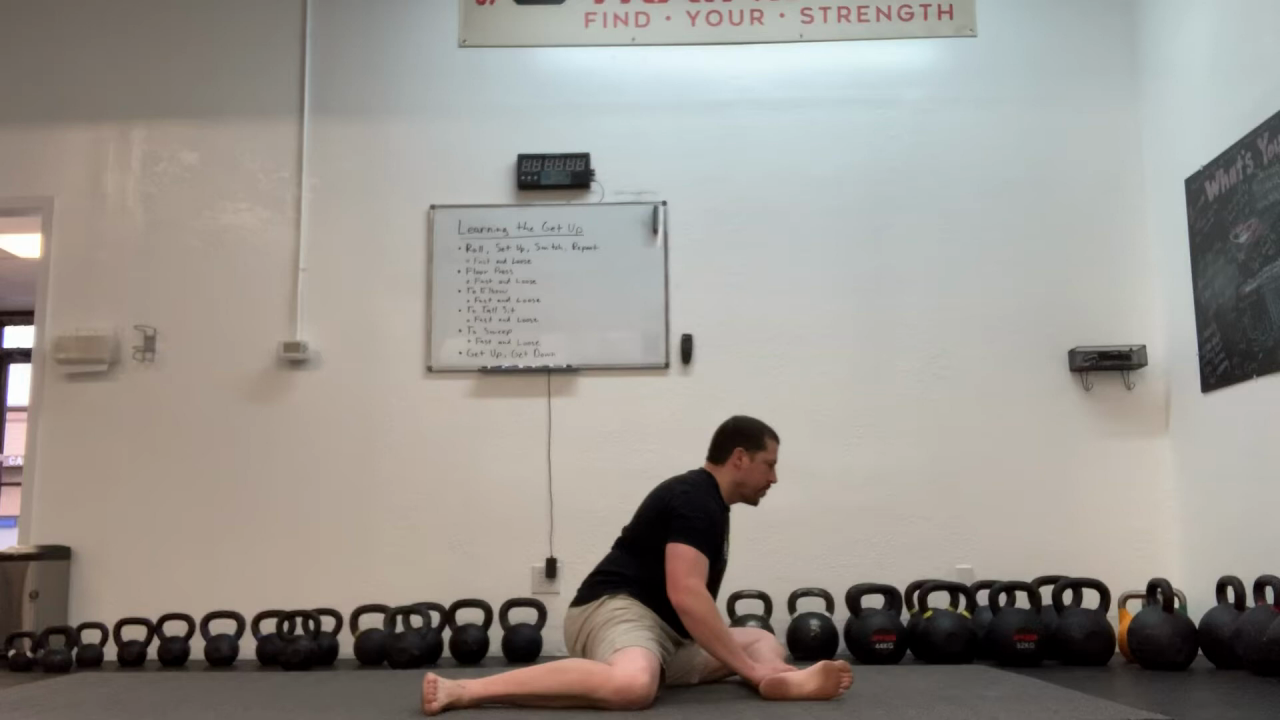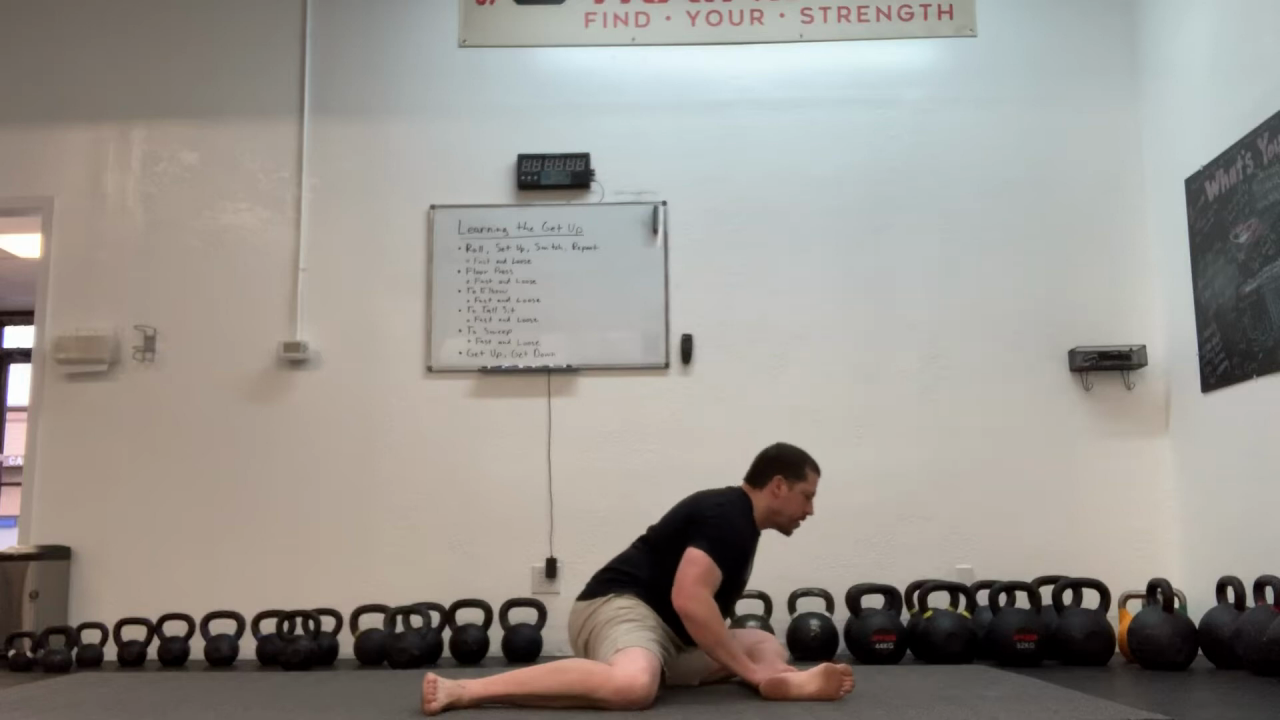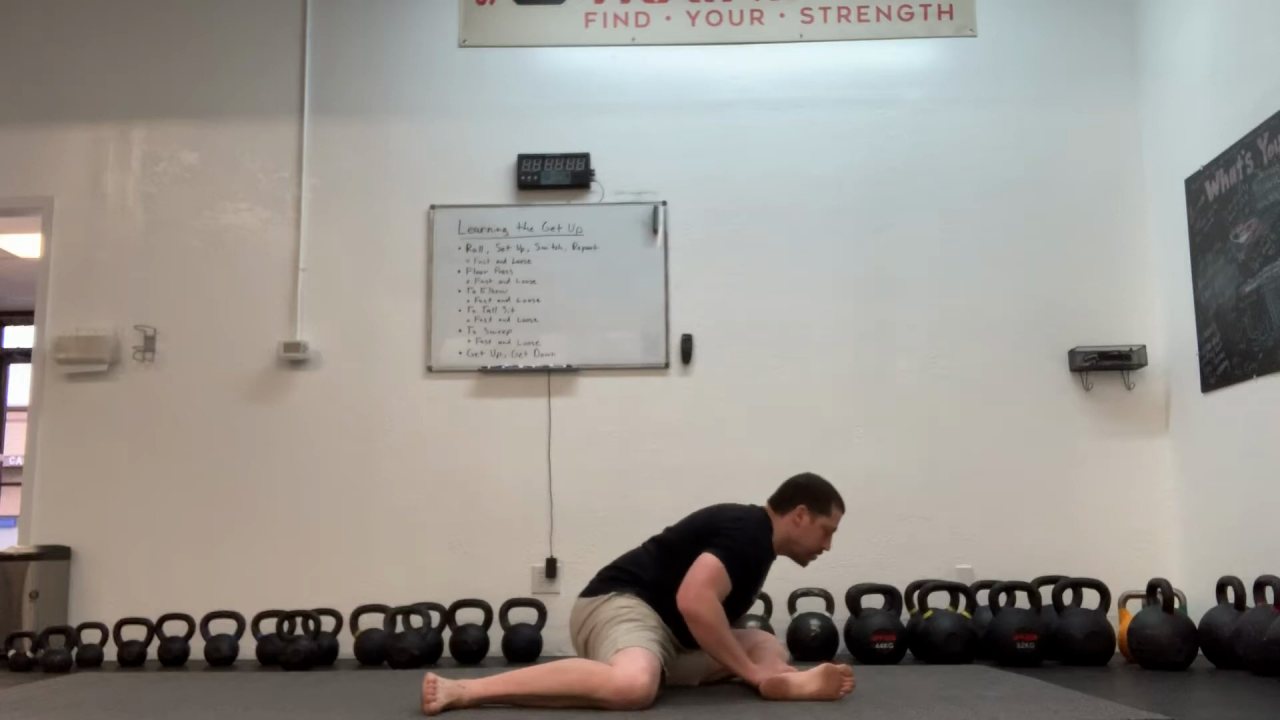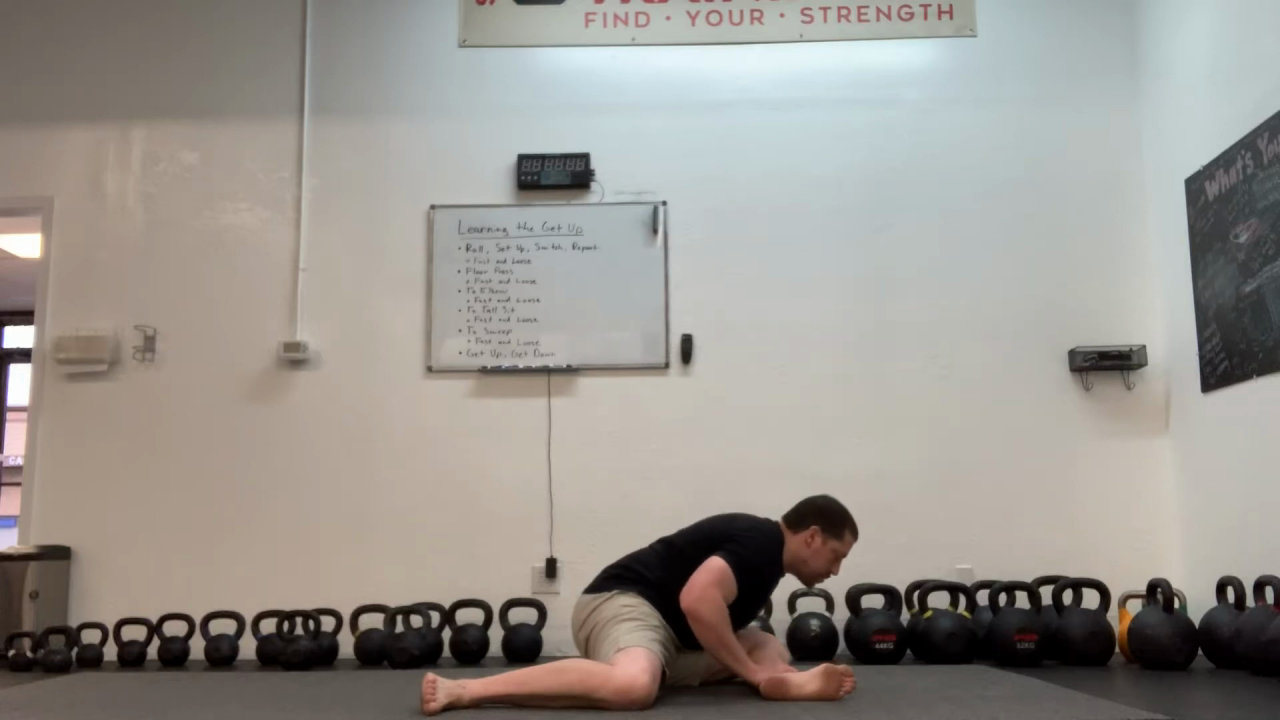
dt=0.5s
person 1, frame 1
left shoulder: (708, 501)
right shoulder: (695, 499)
left elbow: (691, 600)
right elbow: (686, 595)
left wrist: (757, 662)
right wrist: (751, 670)
right hip: (614, 609)
left knee: (762, 641)
right knee: (631, 686)
right ankle: (462, 690)
person 1, frame 2
left shoulder: (736, 518)
right shoulder: (727, 516)
left elbow: (698, 606)
right elbow: (689, 600)
left wrist: (760, 665)
right wrist: (751, 672)
right hip: (618, 608)
left knee: (766, 644)
right knee: (632, 685)
right ankle: (463, 690)
person 1, frame 3
left shoulder: (754, 538)
right shoulder: (748, 532)
right elbow: (694, 601)
left wrist: (764, 669)
right wrist: (752, 673)
right hip: (619, 604)
left knee: (769, 647)
right knee: (632, 685)
right ankle: (463, 690)
person 1, frame 4
left shoulder: (763, 550)
right shoulder: (761, 542)
right elbow: (697, 600)
left wrist: (769, 669)
right wrist: (753, 672)
right hip: (623, 603)
left knee: (772, 650)
right knee: (632, 685)
right ankle: (462, 689)
